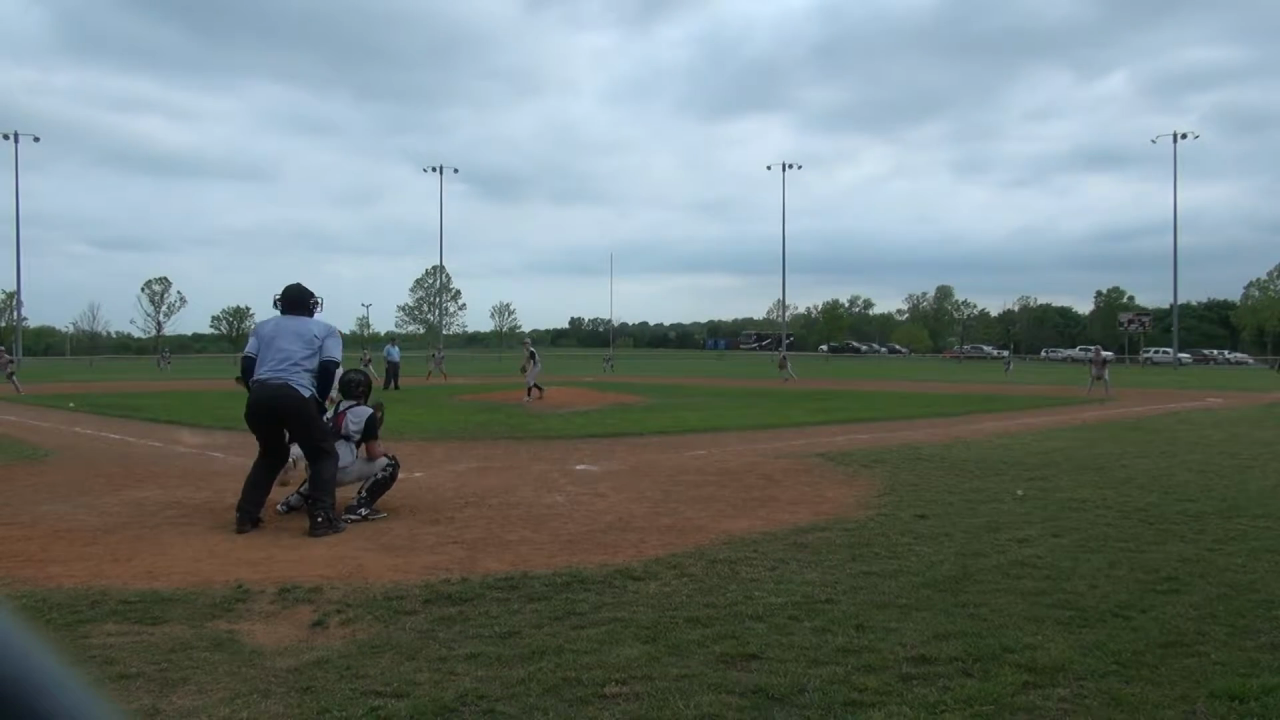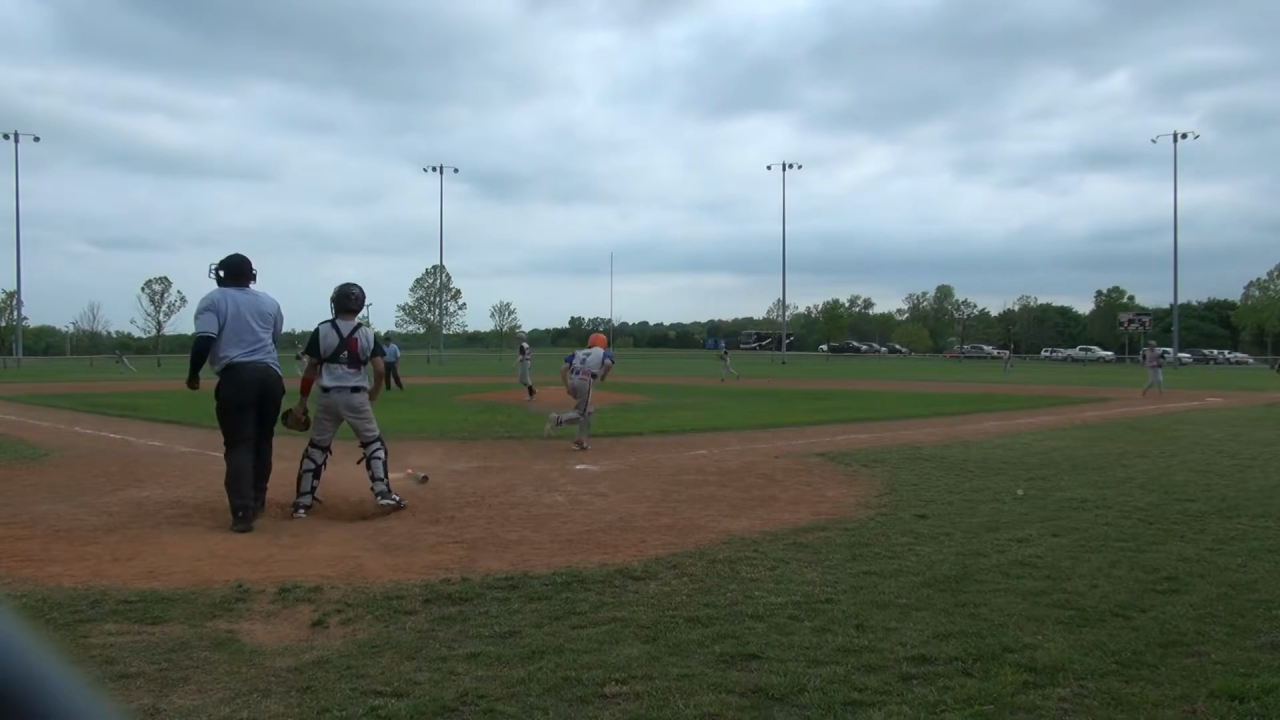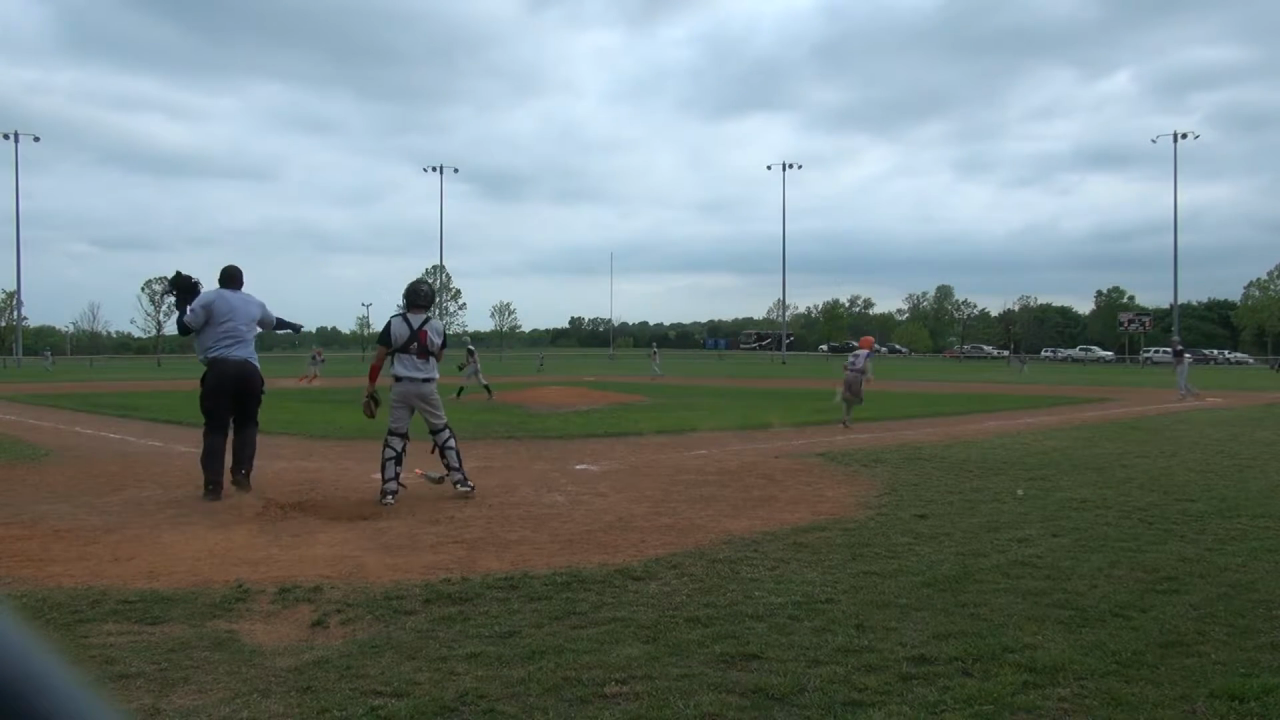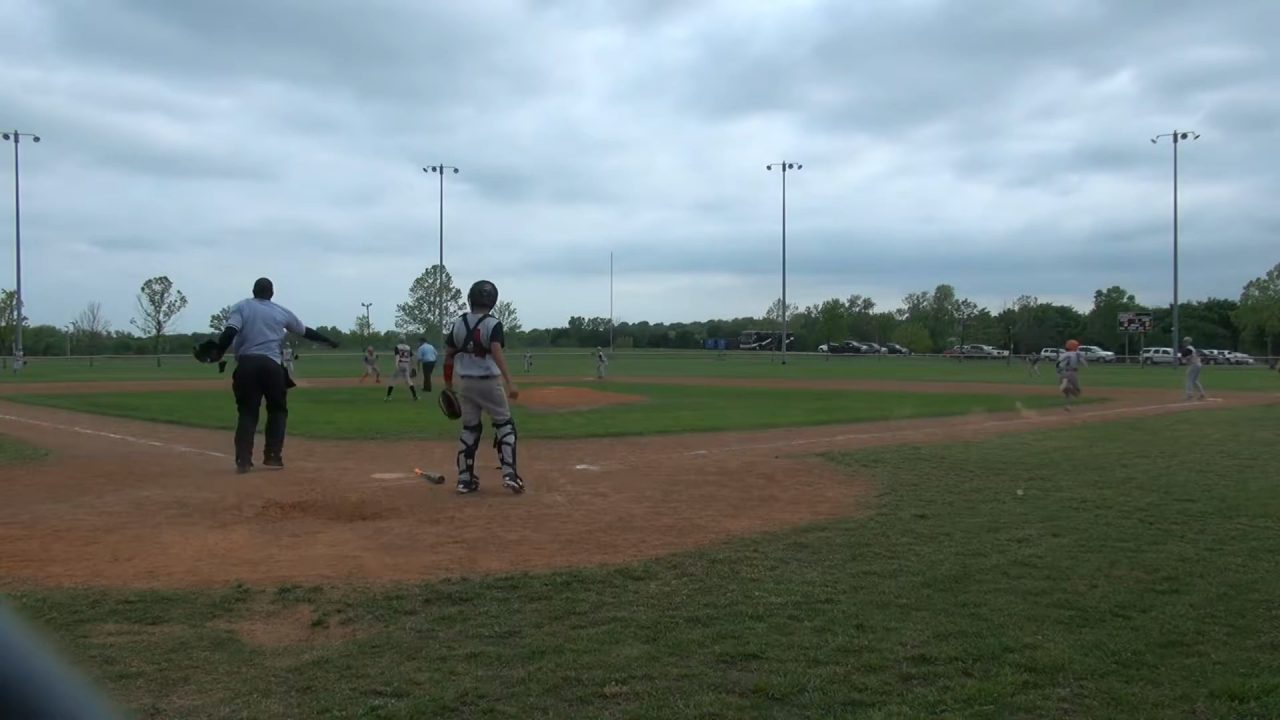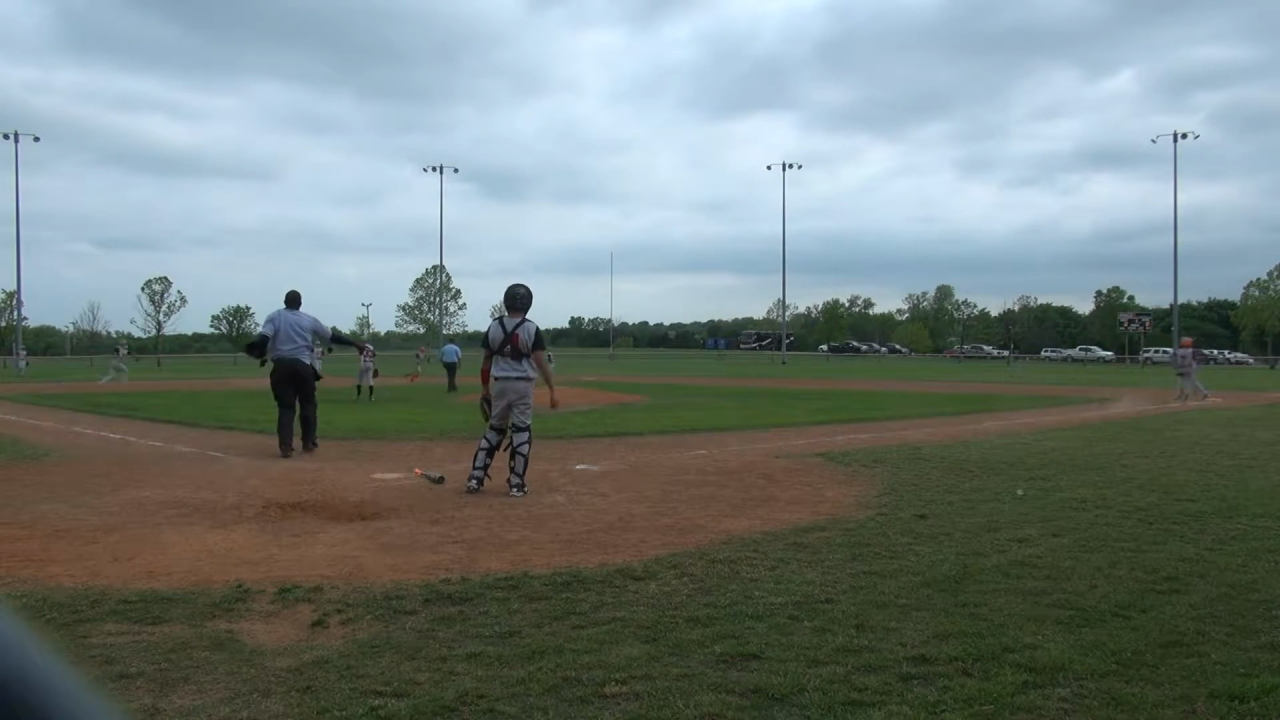
dt=1s
person 1, frame 1
left shoulder: (263, 326)
right shoulder: (326, 329)
left elbow: (247, 367)
right elbow: (327, 368)
right wrist: (318, 402)
left hip: (261, 396)
right hip: (297, 396)
left knee: (270, 454)
right knee: (323, 455)
left ankle: (245, 516)
right ankle: (321, 518)
person 1, frame 2
left shoulder: (213, 300)
right shoulder: (269, 302)
left elbow: (203, 343)
left wrist: (193, 373)
left hip: (236, 377)
right hip: (270, 376)
left knee: (239, 445)
right knee: (262, 442)
left ankle: (243, 512)
right ankle: (256, 502)
person 1, frame 3
left shoulder: (208, 299)
right shoulder: (255, 303)
left elbow: (185, 328)
right elbow: (273, 323)
left wrist: (182, 308)
right wrist: (293, 326)
left hip: (219, 369)
right hip: (249, 369)
left knee: (216, 427)
right knee: (246, 424)
left ankle: (213, 485)
right ankle: (242, 473)
person 1, frame 4
left shoulder: (241, 307)
right shoulder: (282, 312)
left elbow: (230, 332)
right elbow: (306, 332)
left wrist: (218, 353)
right wrist: (328, 340)
left hip: (247, 364)
right hip: (272, 365)
left knee: (248, 413)
right knee: (277, 410)
left ankle: (243, 460)
right ankle: (272, 455)
person 1, frame 5
left shoulder: (274, 317)
right shoulder: (310, 320)
left elbow: (264, 338)
right elbow: (332, 336)
left wrist: (260, 355)
right wrist: (355, 343)
left hip: (281, 366)
right hip: (302, 366)
left knee: (286, 406)
right knee: (308, 404)
left ankle: (285, 445)
right ankle: (309, 441)
person 2, frame 1
left shoulder: (333, 411)
right shoulder: (367, 413)
right elbow: (373, 454)
right wrist: (382, 451)
right hip: (341, 472)
right knee: (389, 464)
left ankle: (294, 501)
right ankle: (359, 507)
person 2, frame 2
left shoulder: (322, 330)
right shoulder: (367, 334)
left elbow: (311, 370)
right elbow: (380, 370)
left wrist: (302, 401)
right wrist: (375, 392)
left hip: (329, 397)
right hip: (357, 397)
left knee: (316, 448)
right knee: (374, 444)
left ankle: (303, 502)
right ankle: (383, 492)
person 2, frame 3
left shoulder: (394, 323)
right shoulder: (437, 326)
left elbow: (379, 357)
left wrist: (371, 385)
left hip: (401, 387)
right hip: (427, 387)
left knee: (395, 436)
right knee: (442, 433)
left ankle: (388, 490)
right ankle: (459, 480)
person 2, frame 4
left shoulder: (458, 324)
right shoulder: (493, 324)
left elbow: (449, 356)
right elbow: (497, 354)
left wrist: (448, 384)
right wrist: (510, 383)
left hip: (466, 383)
right hip: (489, 382)
left knee: (469, 429)
right knee: (505, 426)
left ankle: (464, 480)
right ankle: (510, 475)
person 2, frame 5
left shoulder: (494, 327)
right shoulder: (531, 329)
left elbow: (486, 359)
right elbow: (541, 362)
left wrist: (485, 387)
right wrist: (552, 390)
left hip: (499, 385)
right hip: (522, 386)
left knee: (494, 429)
right knee: (521, 432)
left ankle: (476, 477)
right ankle: (517, 483)
